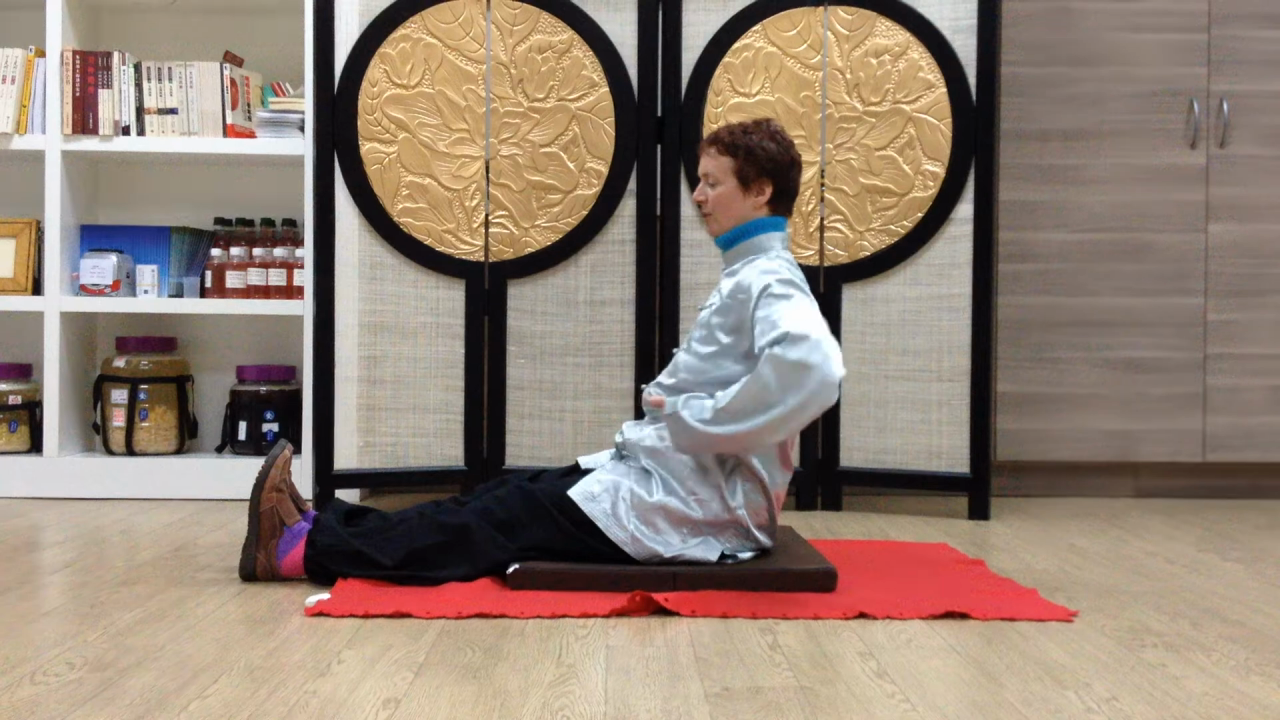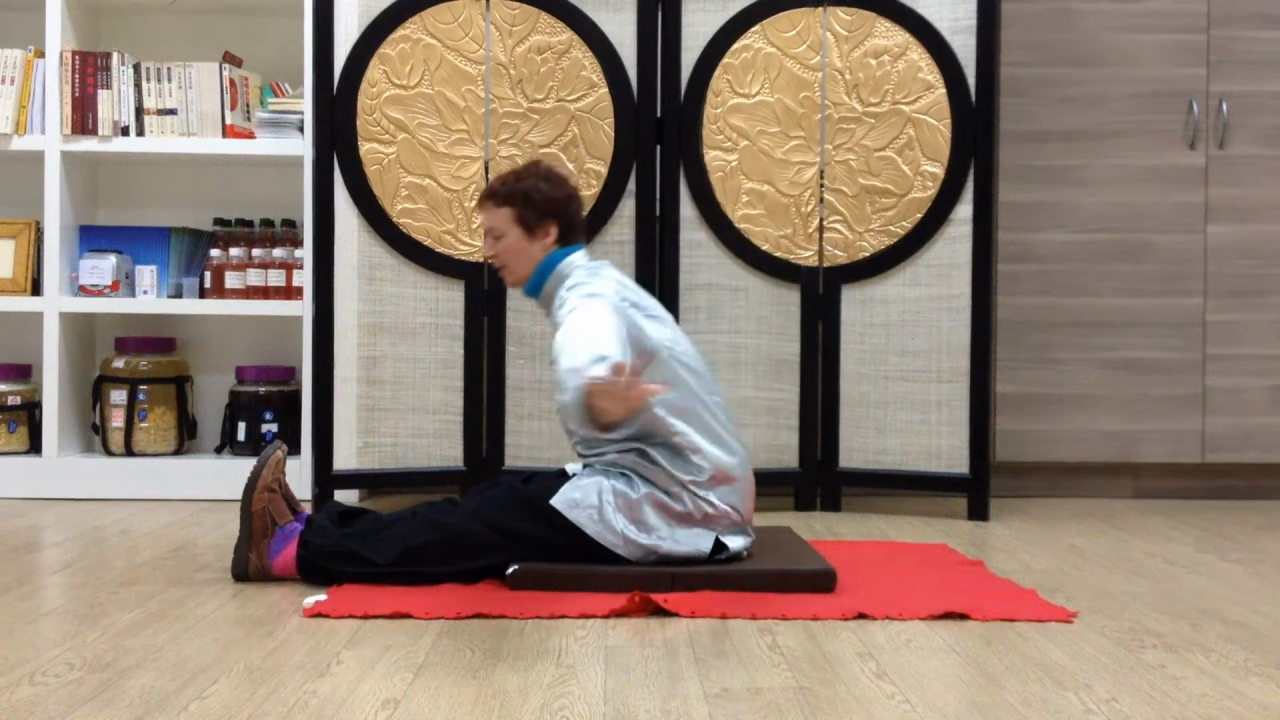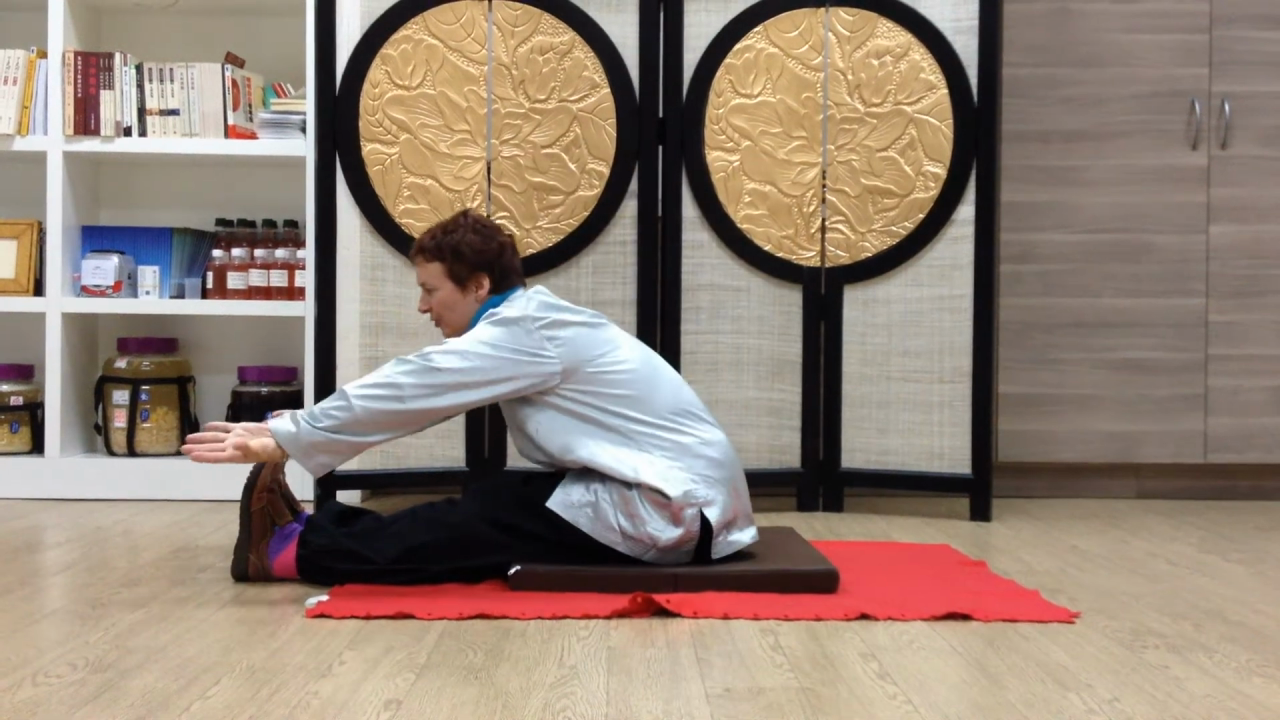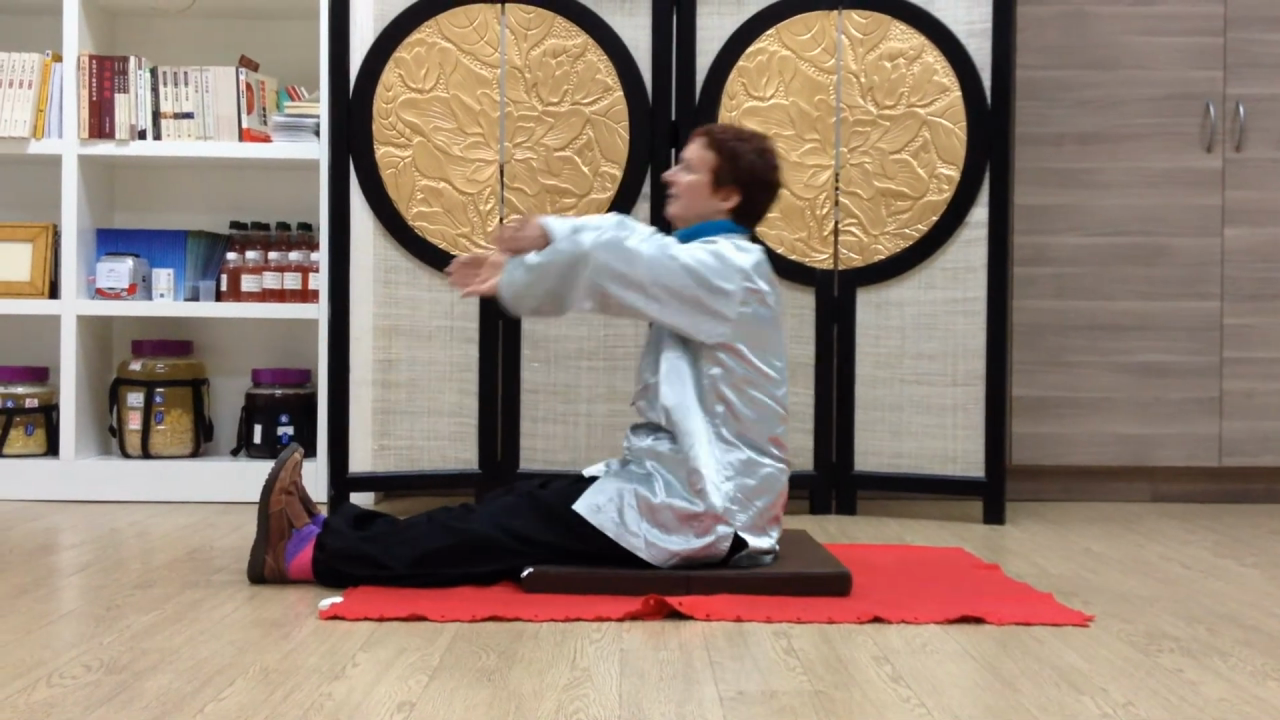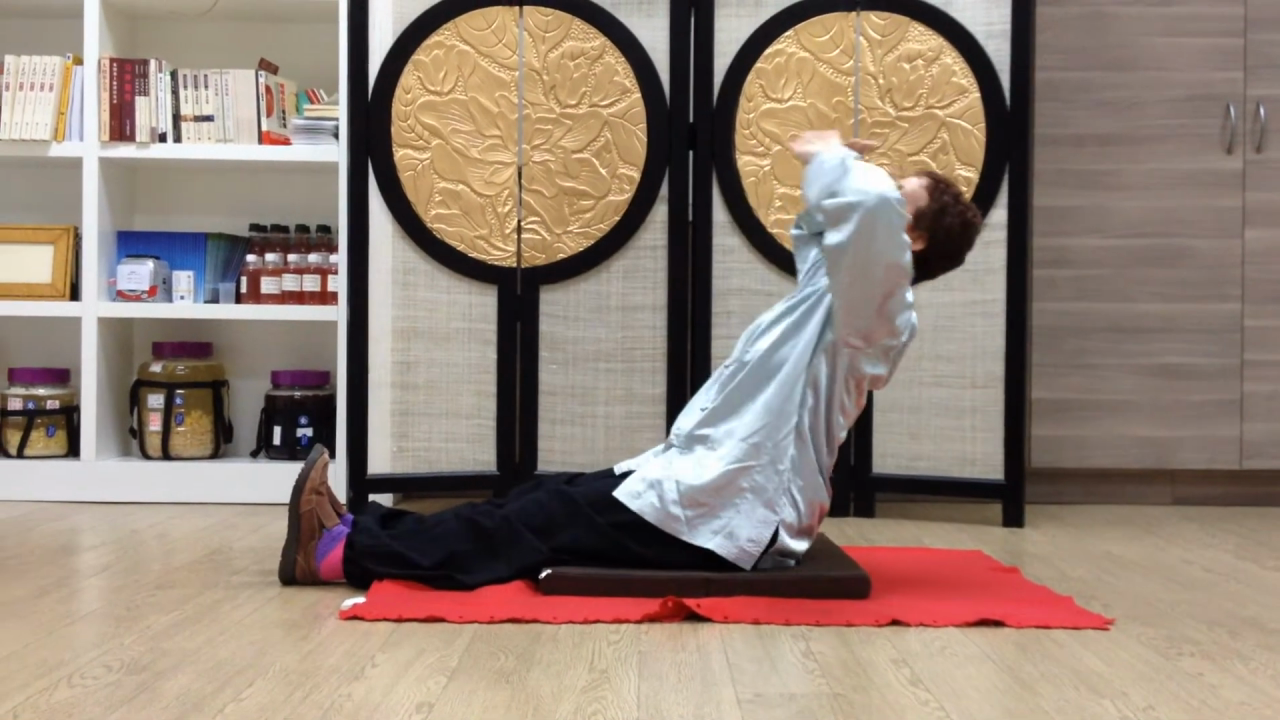
dt=1s
person 1, frame 1
left shoulder: (768, 280)
right shoulder: (752, 274)
left elbow: (813, 370)
left wrist: (697, 424)
right wrist: (677, 412)
left hip: (688, 506)
right hip: (672, 480)
left knee: (496, 523)
right knee: (507, 498)
left ankle: (303, 548)
right ankle: (323, 528)
person 1, frame 2
left shoulder: (589, 300)
right shoulder: (588, 284)
left elbow: (586, 357)
left wrist: (599, 399)
left hip: (677, 507)
right hip: (678, 491)
left knee: (484, 525)
right knee: (494, 499)
left ankle: (296, 549)
right ankle: (315, 529)
person 1, frame 3
left shoulder: (525, 332)
right shoulder: (530, 320)
left elbow: (411, 387)
right elbow: (417, 387)
left wrist: (286, 437)
right wrist: (294, 430)
left hip: (669, 509)
right hip: (671, 492)
left knee: (477, 527)
right knee: (486, 503)
left ankle: (294, 552)
right ankle: (311, 532)
person 1, frame 4
left shoulder: (728, 270)
right shoulder: (715, 262)
left elbow: (607, 258)
right elbow: (626, 246)
left wrist: (516, 271)
right wrist: (541, 239)
left hip: (702, 510)
right hip: (693, 486)
left knee: (505, 530)
right knee: (514, 508)
left ankle: (311, 552)
right ankle: (326, 532)
person 1, frame 5
left shoulder: (877, 305)
right shoulder: (843, 289)
left elbow: (877, 210)
right elbow: (822, 232)
left wrist: (833, 161)
right wrist: (829, 170)
left hip: (723, 514)
right hip: (711, 487)
left knee: (533, 529)
right knee: (540, 502)
left ankle: (340, 552)
right ankle: (358, 531)
